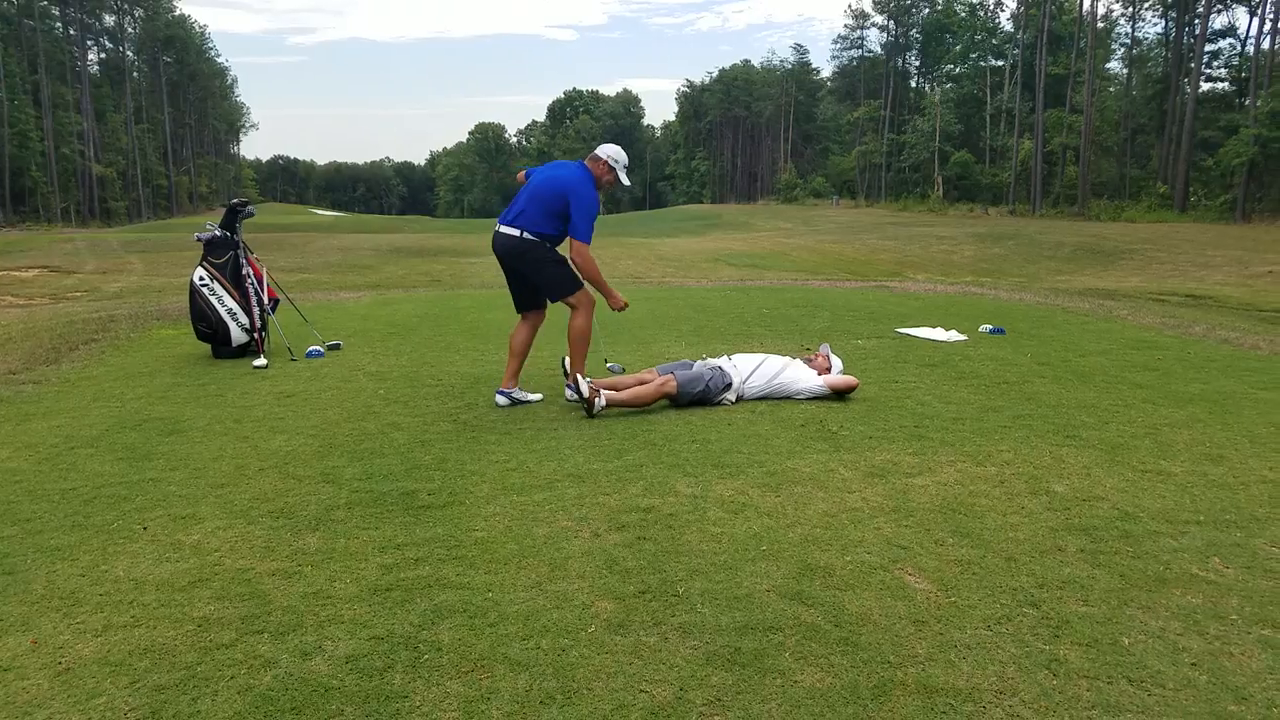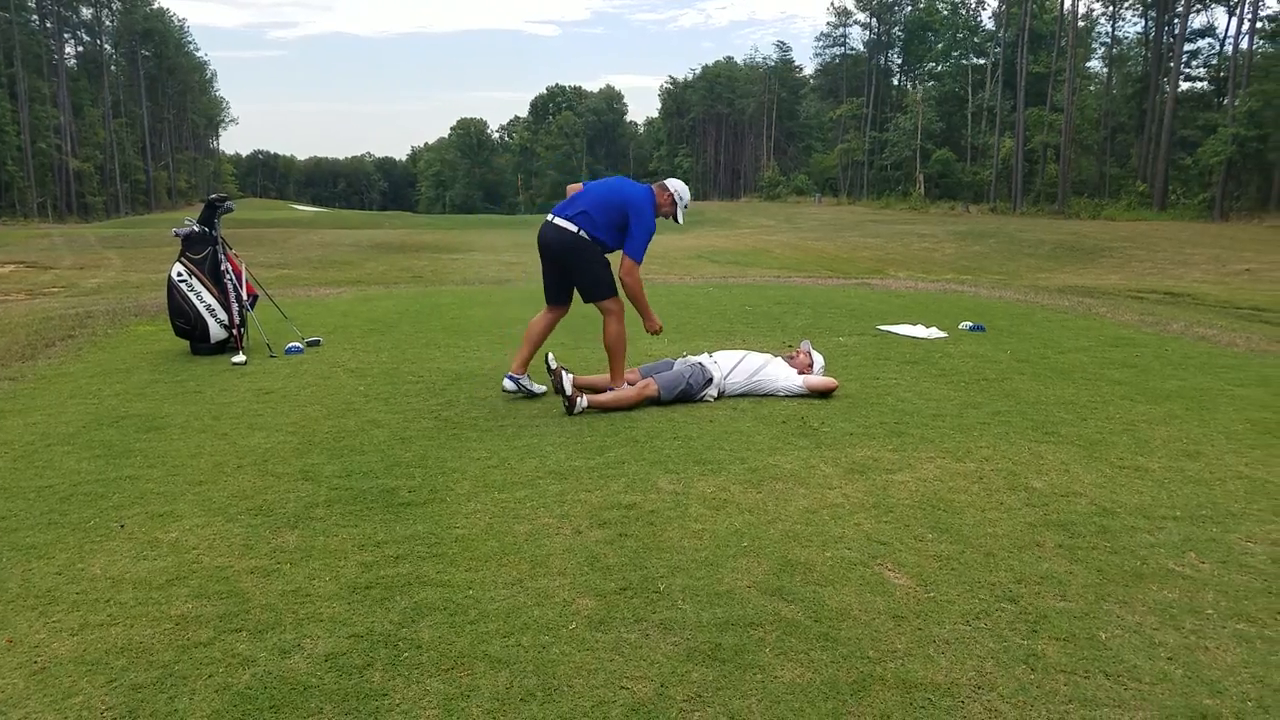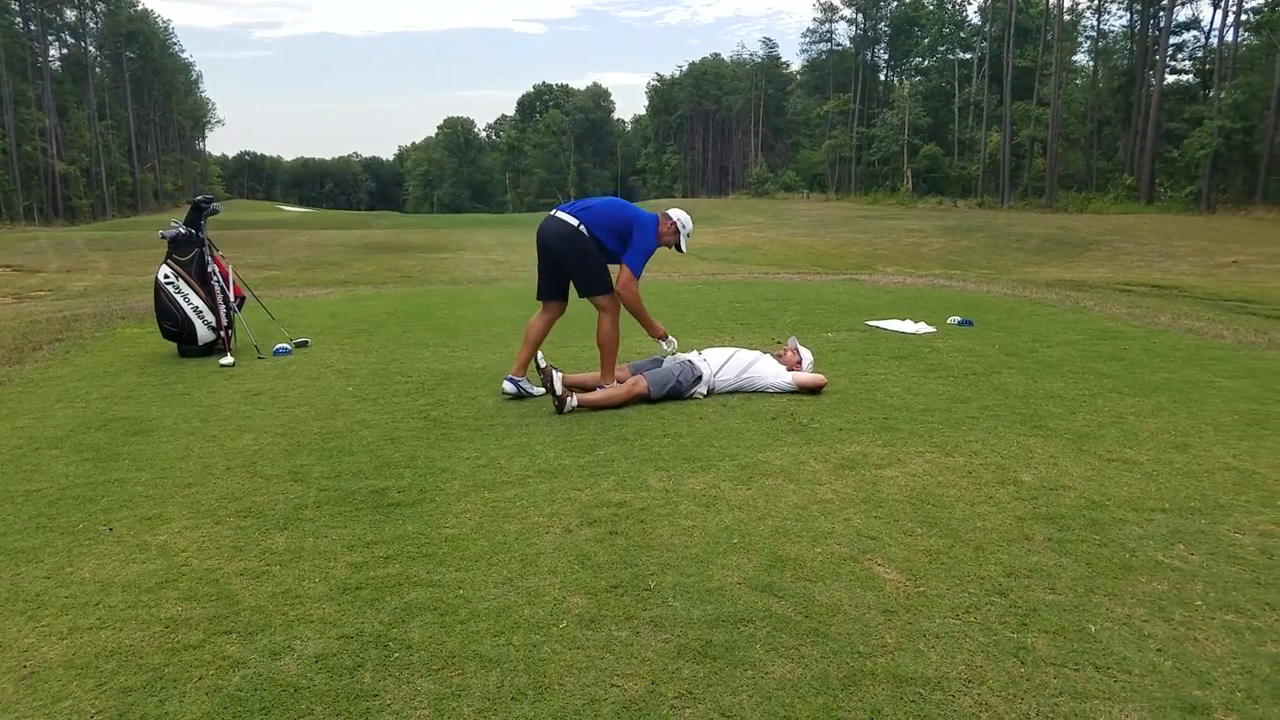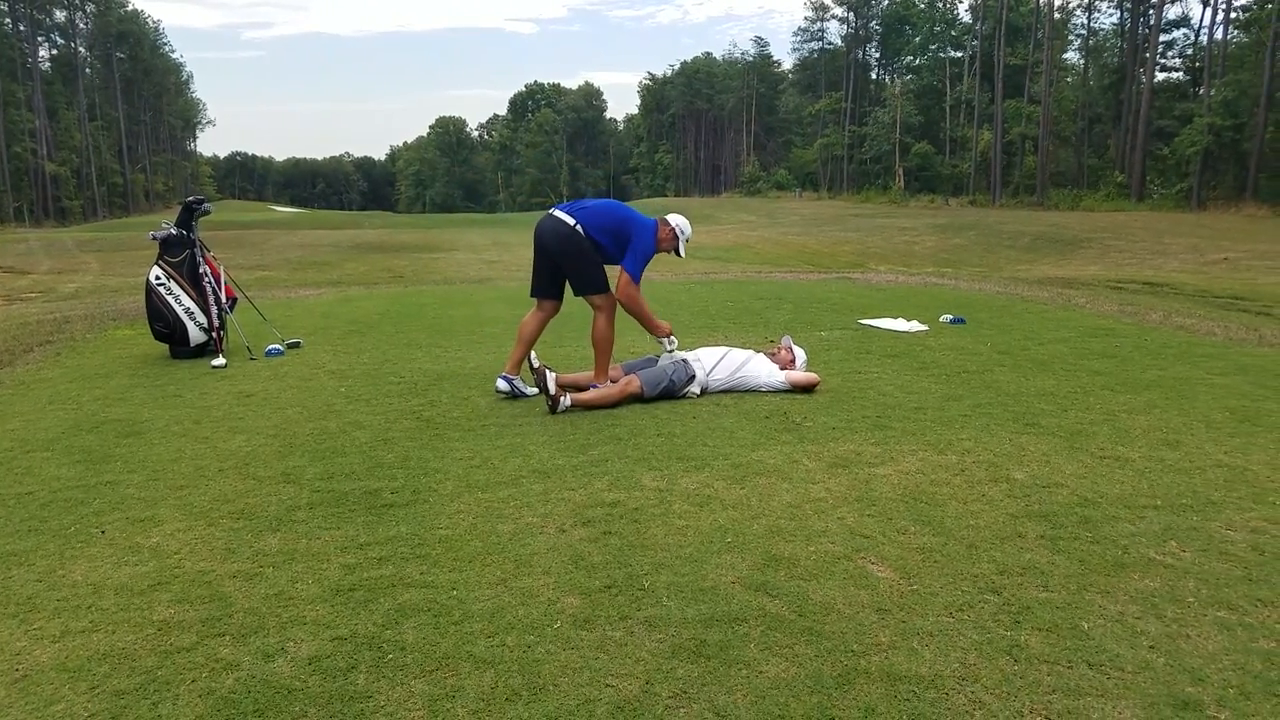
dt=0.5s
person 1, frame 1
left shoulder: (808, 380)
right shoulder: (793, 364)
left elbow: (851, 382)
left wrist: (835, 390)
left hip: (726, 381)
right hip: (718, 364)
left knee: (663, 384)
right knee: (647, 376)
left ankle: (600, 400)
right ankle: (588, 384)
person 1, frame 2
left shoulder: (788, 378)
right shoulder: (774, 361)
left elbow: (831, 383)
left wrist: (815, 378)
left hip: (707, 378)
right hip: (700, 362)
left knee: (645, 388)
right knee: (631, 375)
left ankle: (582, 401)
right ankle: (570, 380)
person 1, frame 3
left shoulder: (777, 375)
right shoulder: (763, 359)
left elbow: (820, 380)
left wrist: (805, 383)
left hip: (698, 376)
right hip: (691, 360)
left knee: (635, 386)
right knee: (621, 373)
left ankle: (571, 400)
right ankle: (559, 378)
person 1, frame 4
left shoulder: (770, 374)
right shoulder: (756, 358)
left elbow: (813, 379)
left wrist: (798, 384)
left hip: (692, 374)
right hip: (685, 358)
left knee: (629, 385)
right knee: (615, 372)
left ankle: (565, 399)
right ankle: (554, 379)
person 2, frame 1
left shoulder: (560, 167)
right shoulder: (584, 193)
left elbow: (522, 177)
right elbow: (579, 256)
right wrist: (610, 294)
left hip: (504, 240)
right hip: (527, 245)
left knee: (531, 316)
right knee: (582, 303)
left ankle: (508, 388)
person 2, frame 2
left shoulder: (624, 184)
right shoulder: (644, 213)
left elbow: (572, 189)
right elbow: (627, 275)
right wrist: (648, 317)
left hip: (549, 231)
right hip: (575, 239)
left knee: (555, 309)
right knee: (613, 310)
left ankle: (517, 374)
right ankle: (617, 387)
person 2, frame 3
left shoulder: (637, 221)
right shoulder: (647, 232)
left elbow: (631, 286)
right elbow: (624, 289)
left wrist: (659, 332)
right wrist: (651, 326)
left hip: (550, 227)
right hip: (571, 234)
left knee: (551, 309)
right knee: (608, 307)
left ankle: (515, 378)
right ankle: (607, 385)
person 2, frame 4
left shoulder: (638, 226)
right shoulder: (645, 236)
left elbow: (633, 291)
right elbow: (624, 294)
left wrist: (656, 329)
right wrist: (654, 325)
left hip: (548, 226)
right hip: (567, 233)
left knee: (545, 308)
right knee: (604, 306)
left ankle: (510, 376)
right ankle: (600, 384)
